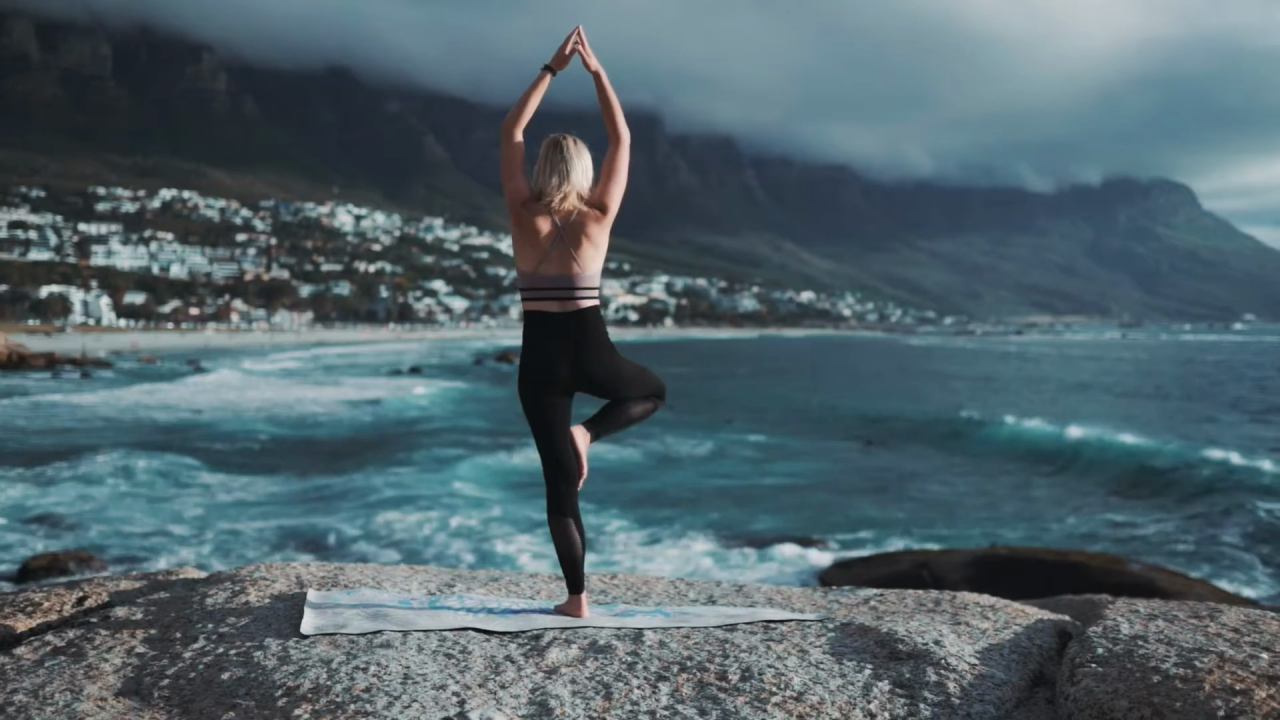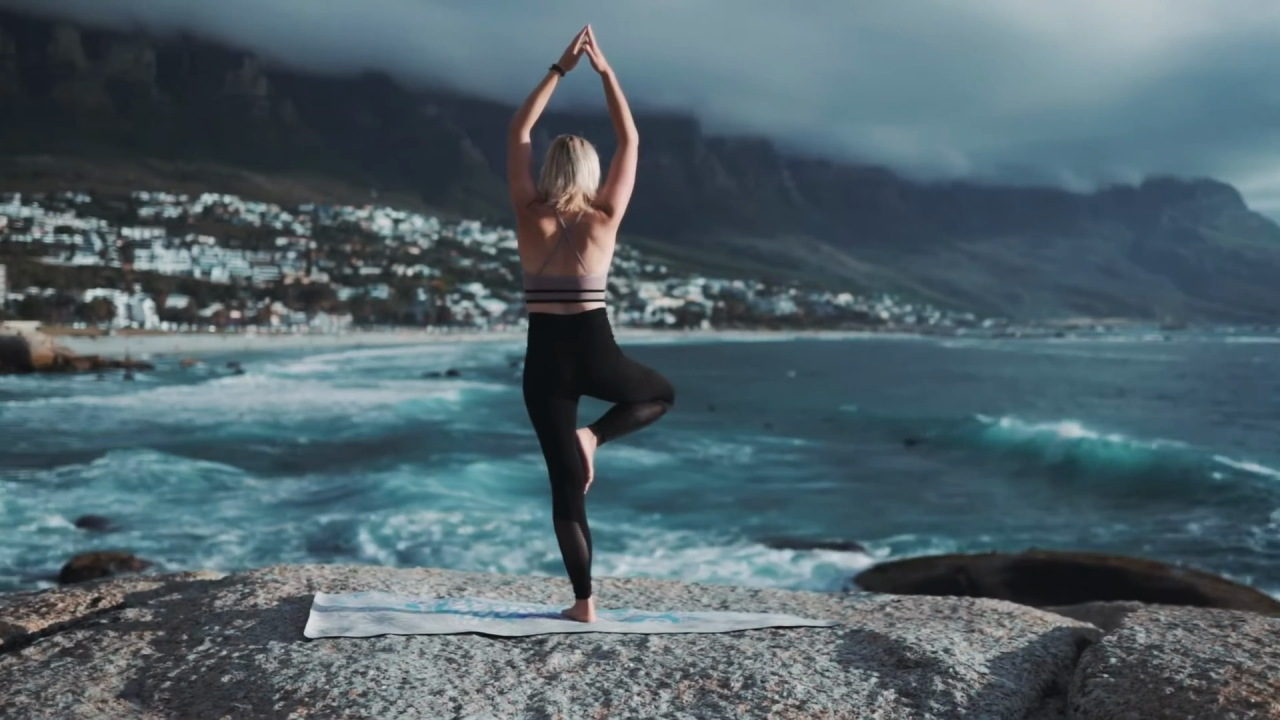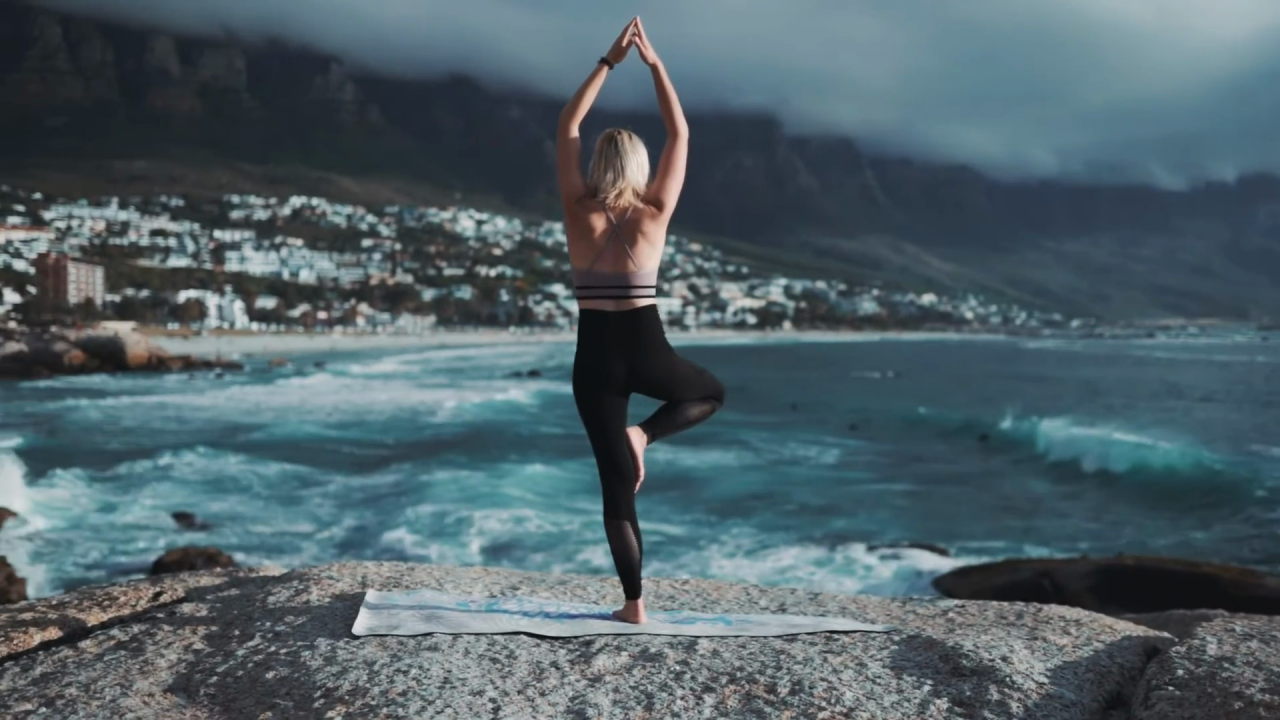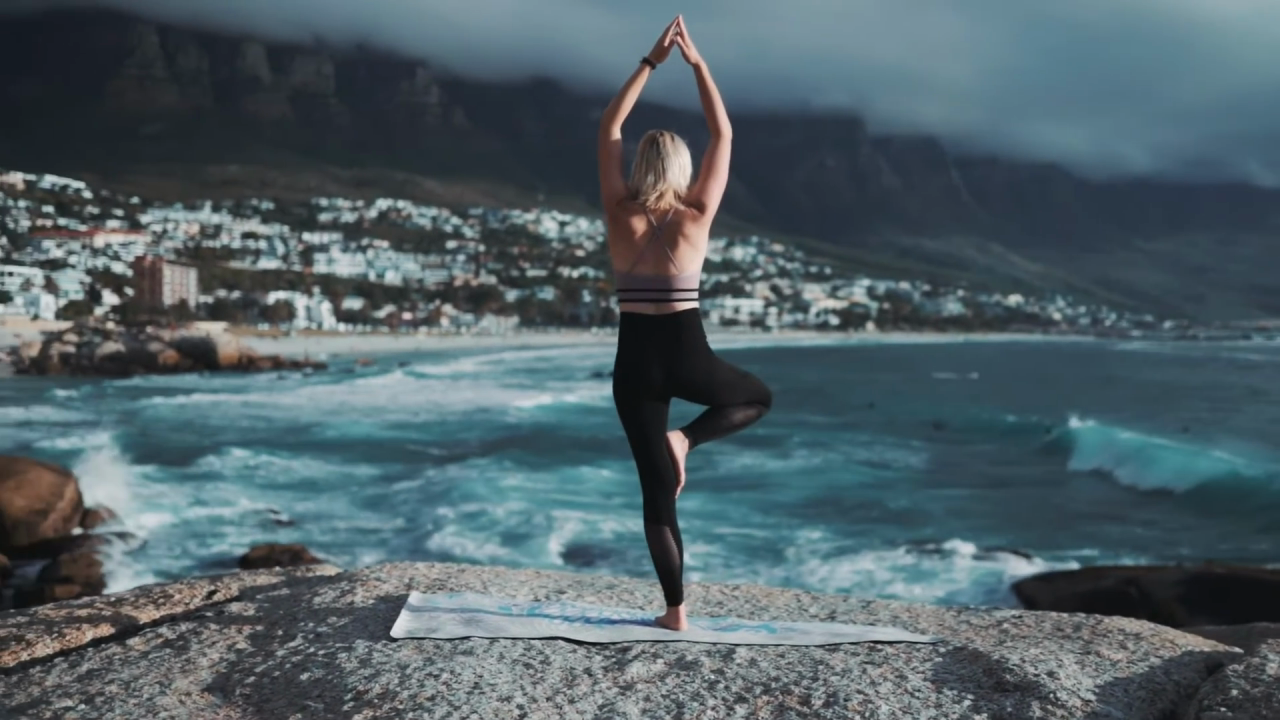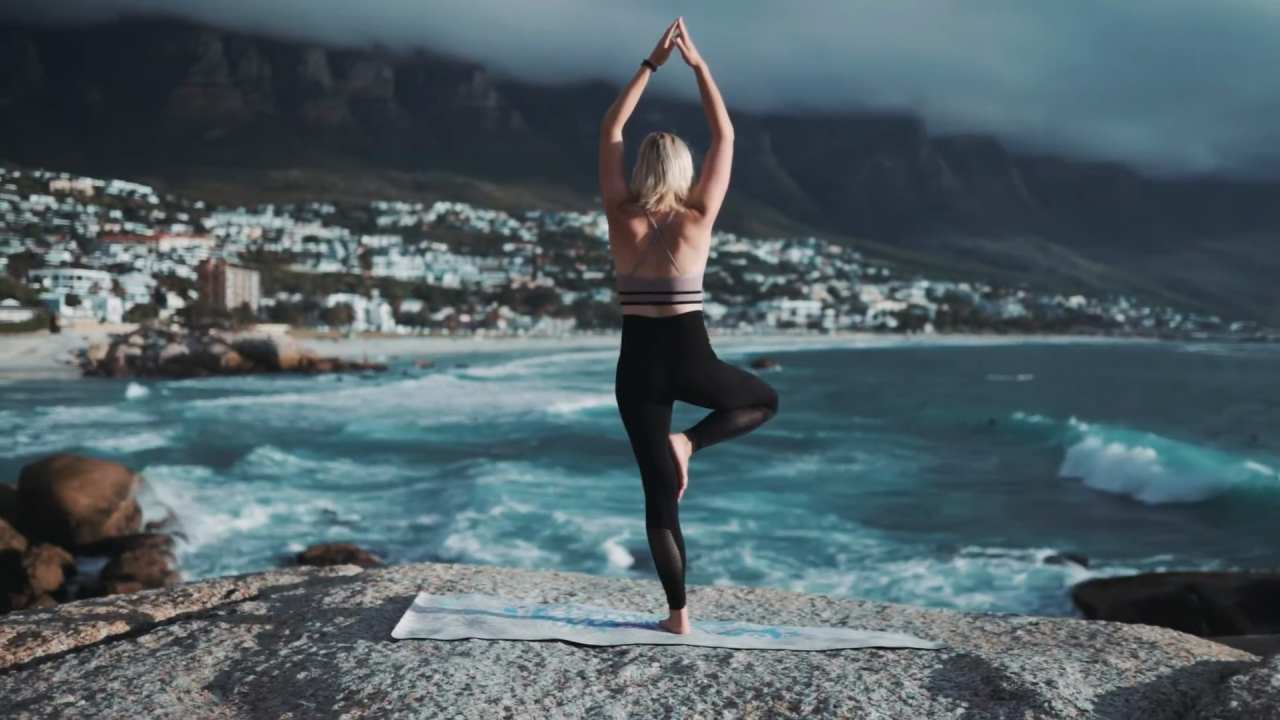
dt=1s
person 1, frame 1
left shoulder: (523, 216)
right shoulder: (598, 217)
left elbow: (511, 133)
right elbow: (621, 137)
left wrist: (551, 69)
right wrist: (595, 69)
left hip: (540, 358)
right hip: (590, 353)
left knee: (560, 483)
right knee: (653, 390)
left ankle: (577, 598)
right ankle: (587, 432)
person 1, frame 2
left shoulder: (529, 217)
right shoulder: (604, 219)
left elbow: (518, 133)
right elbow: (629, 139)
left wrist: (559, 69)
right wrist: (603, 69)
left hip: (544, 360)
right hip: (595, 355)
left knee: (565, 487)
right knee: (661, 393)
left ankle: (584, 604)
right ankle: (594, 436)
person 1, frame 3
left shoulder: (578, 213)
right shoulder: (654, 214)
left elbow: (567, 127)
right elbow: (680, 132)
left wrist: (609, 61)
right wrist: (652, 61)
left hip: (595, 358)
right hip: (646, 352)
left knee: (616, 486)
right knee: (711, 391)
left ankle: (634, 605)
right ankle: (645, 434)
person 1, frame 4
left shoulder: (620, 216)
right shoulder: (696, 217)
left elbow: (608, 129)
right elbow: (722, 133)
left wrist: (651, 62)
right wrist: (695, 61)
left hip: (635, 362)
right hip: (686, 357)
left knee: (656, 492)
right knee: (758, 397)
left ankle: (675, 611)
right ankle: (686, 438)
person 1, frame 5
left shoulder: (621, 219)
right shoulder: (697, 220)
left elbow: (609, 132)
right elbow: (724, 135)
left wrist: (650, 64)
right wrist: (696, 64)
left hip: (638, 365)
right hip: (690, 360)
left knee: (659, 495)
right knee: (764, 400)
left ankle: (678, 615)
right ankle: (690, 442)
